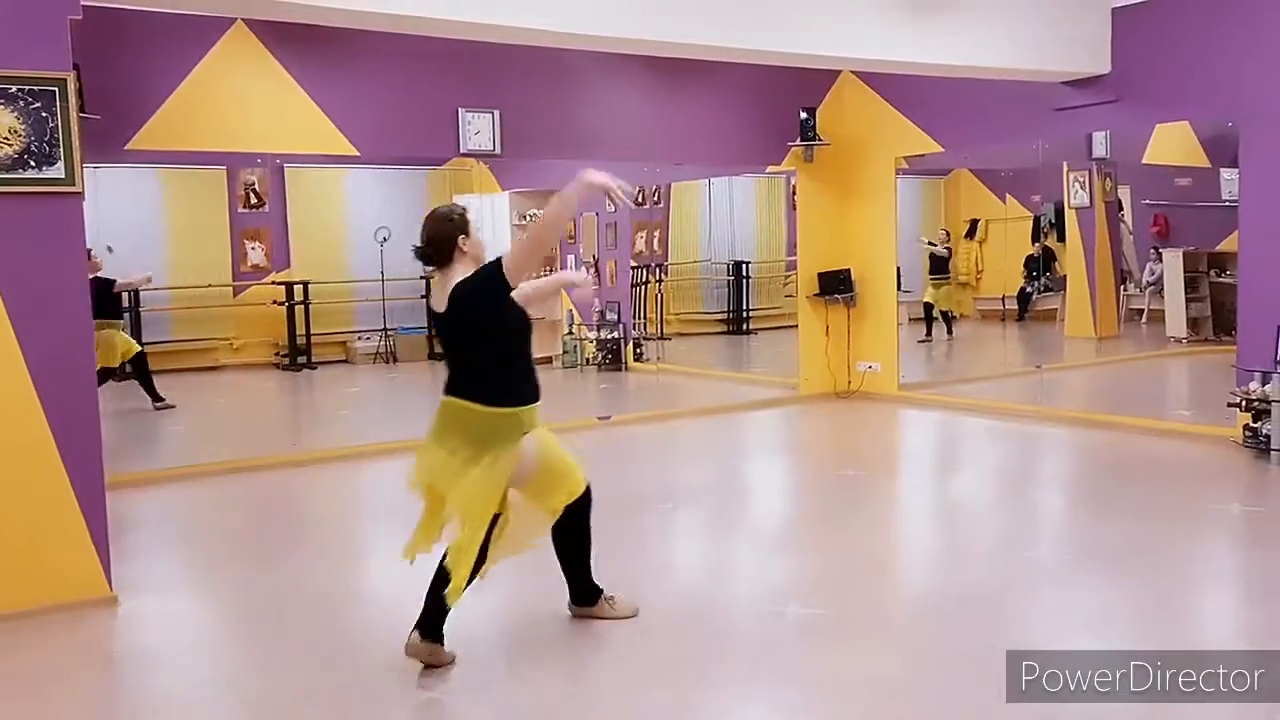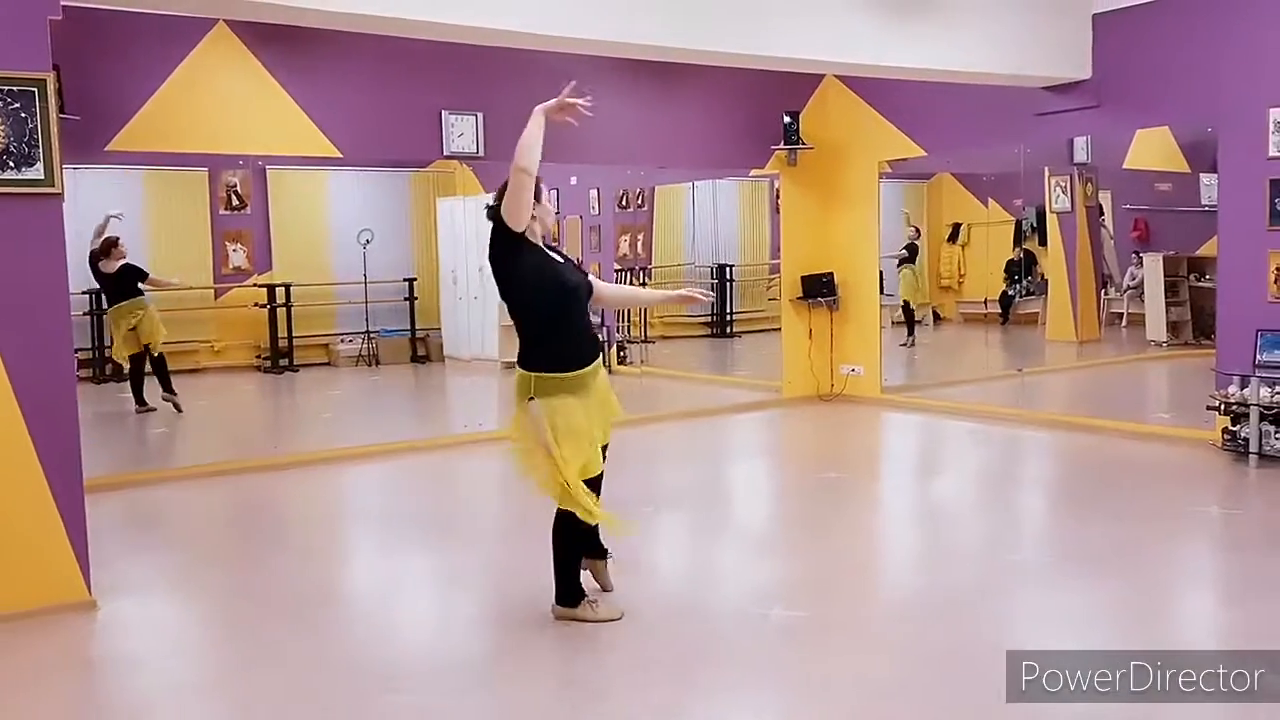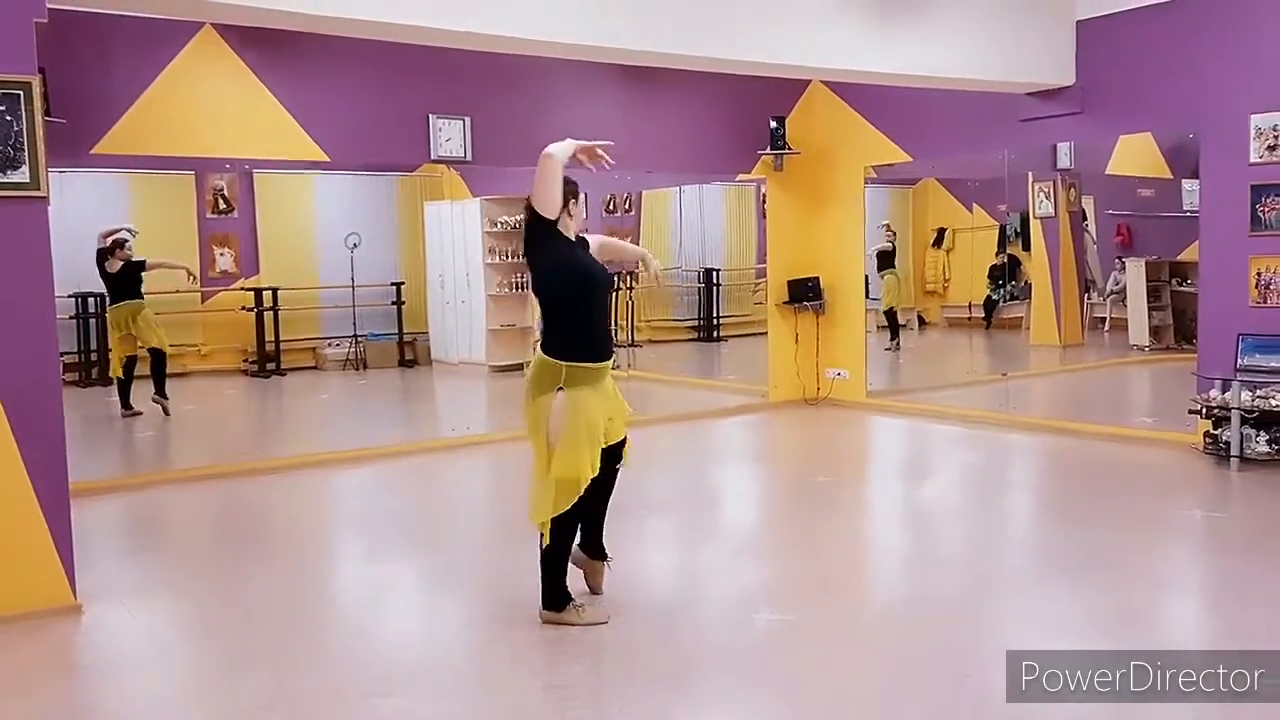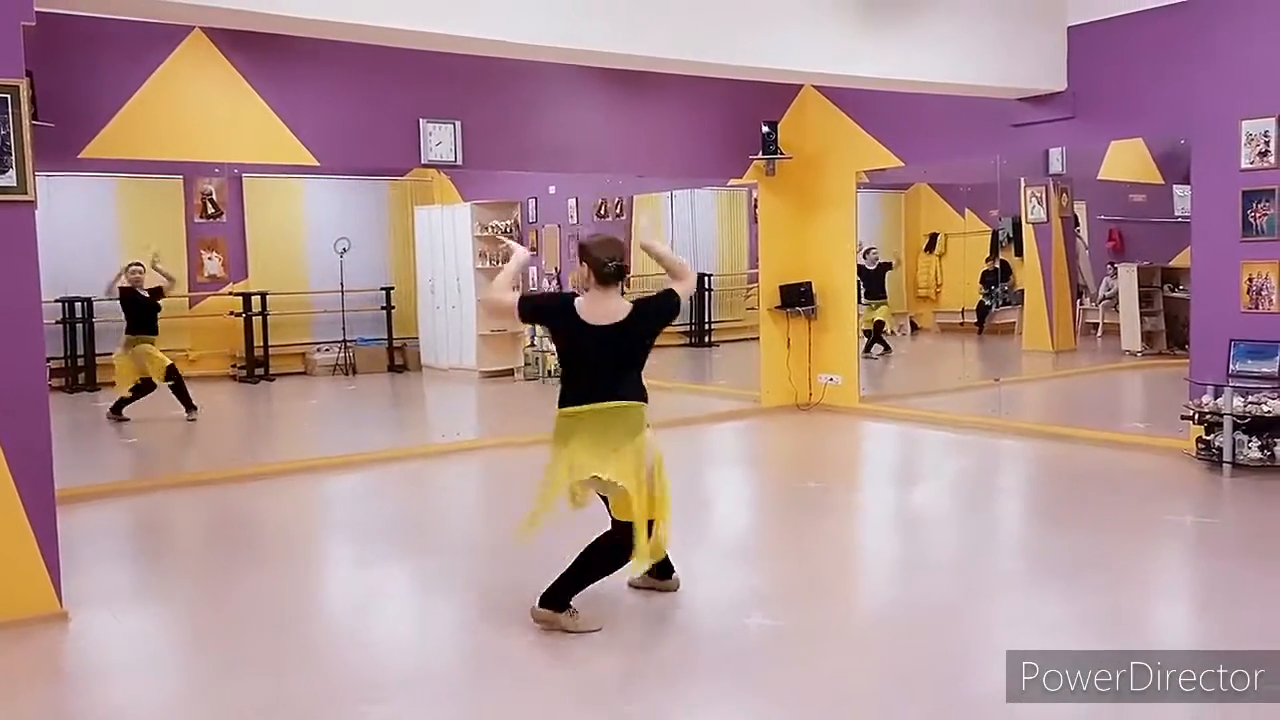
dt=0.5s
person 1, frame 1
left shoulder: (447, 297)
right shoulder: (477, 290)
left elbow: (517, 299)
right elbow: (539, 237)
left wrist: (565, 279)
right wrist: (584, 182)
left hip: (462, 426)
right hip: (502, 432)
left knee: (479, 530)
right knee: (572, 495)
left ankle: (428, 633)
right ankle: (585, 597)
person 1, frame 2
left shoulder: (556, 260)
right shoulder: (509, 252)
left elbow: (607, 294)
right elbow: (521, 173)
left wrist: (673, 296)
right wrist: (542, 114)
left hip: (585, 382)
right hip: (551, 393)
left knee: (590, 476)
right knee: (575, 488)
left ankle: (591, 550)
right ankle: (568, 599)
person 1, frame 3
left shoulder: (571, 245)
right shoulder: (544, 240)
left elbow: (604, 244)
right elbow: (548, 160)
left wrist: (642, 253)
right wrist: (574, 145)
left hip: (591, 377)
right hip: (565, 383)
left knee: (611, 453)
right knee: (569, 487)
left ankle: (591, 548)
right ankle: (555, 603)
person 1, frame 4
left shoulder: (561, 309)
right shoulder: (645, 314)
left elbow: (495, 300)
right elbow: (686, 282)
left wrist: (517, 259)
right wrist: (651, 246)
left hip: (575, 428)
right hip: (622, 428)
left knee: (626, 509)
right knee: (634, 523)
left ankle: (660, 570)
right ankle: (554, 602)
person 2, frame 1
left shoulder: (92, 281)
right shoulder: (96, 283)
right elbow: (127, 285)
right wrist: (144, 278)
left hip: (109, 330)
right hip: (104, 330)
left knee: (139, 358)
right knee: (108, 371)
left ankle: (157, 399)
person 2, frame 2
left shoulder: (96, 265)
right shoulder: (127, 269)
left elbow: (96, 240)
right elbow: (155, 282)
left wrist: (107, 219)
right wrist: (174, 283)
left hip: (117, 315)
right hip: (139, 309)
left knee: (135, 360)
right knee: (155, 352)
left ankle: (140, 403)
right ankle: (169, 391)
person 2, frame 3
left shoulder: (104, 265)
right shoulder: (130, 266)
left elbow: (101, 237)
right elbow: (159, 263)
left wrist: (121, 229)
right wrist: (185, 267)
left hip: (116, 315)
right hip: (136, 311)
left knee: (127, 361)
right knee: (158, 352)
left ankle: (126, 406)
right ankle: (159, 393)
person 2, frame 4
left shoulder: (151, 293)
right shoulder: (127, 293)
left elbow: (172, 283)
right elbow: (109, 292)
left wrist: (157, 268)
right wrist: (118, 276)
left hip: (147, 343)
right hip: (137, 343)
left knee: (149, 382)
right knee: (170, 372)
left ankle: (115, 410)
right ankle: (190, 408)
